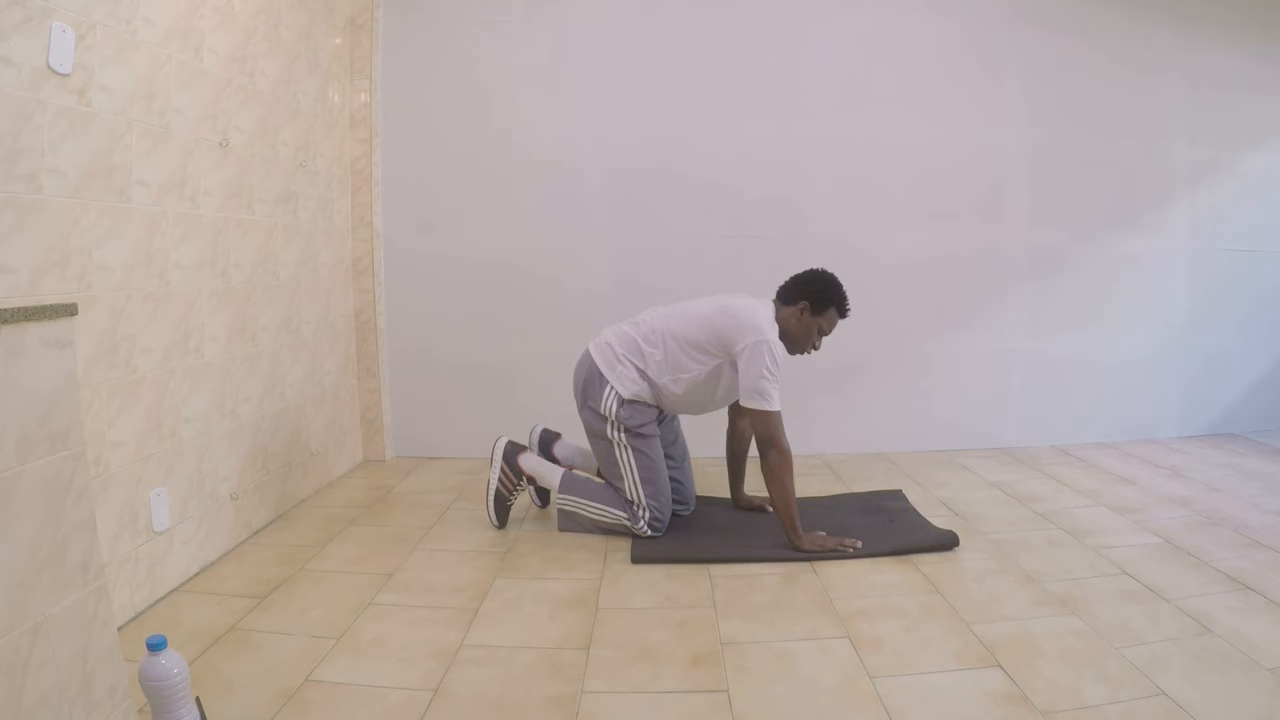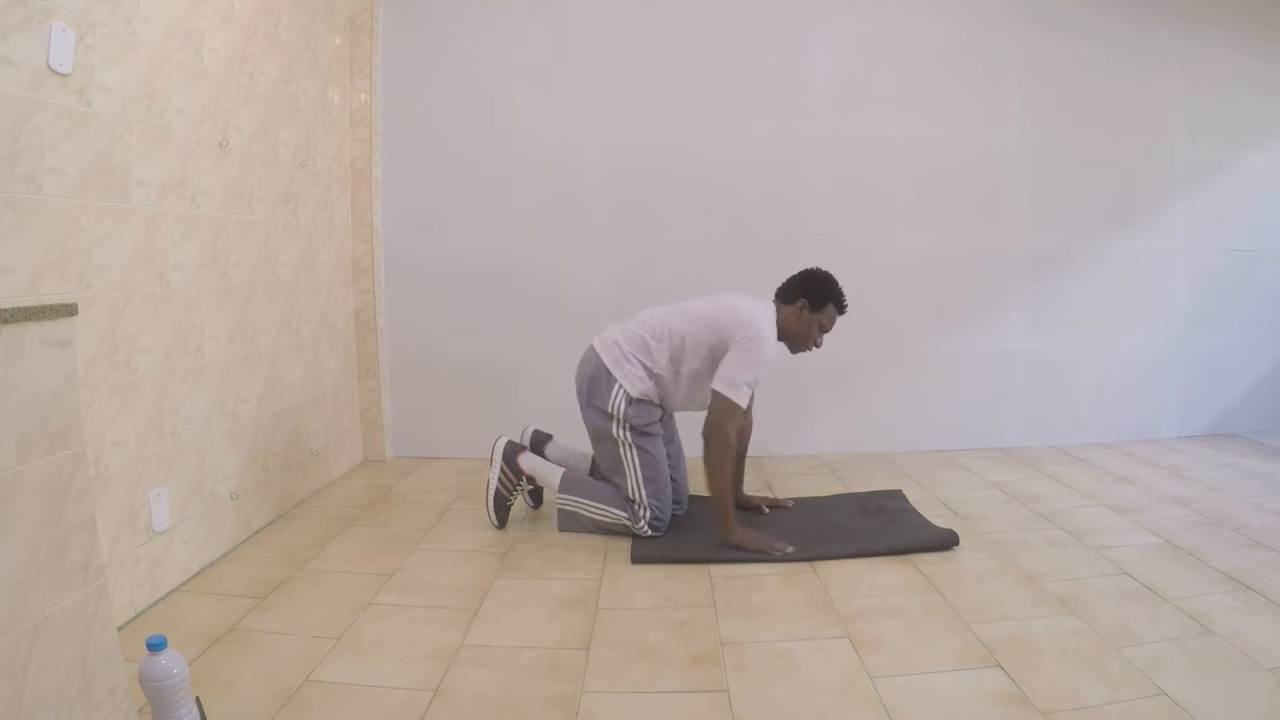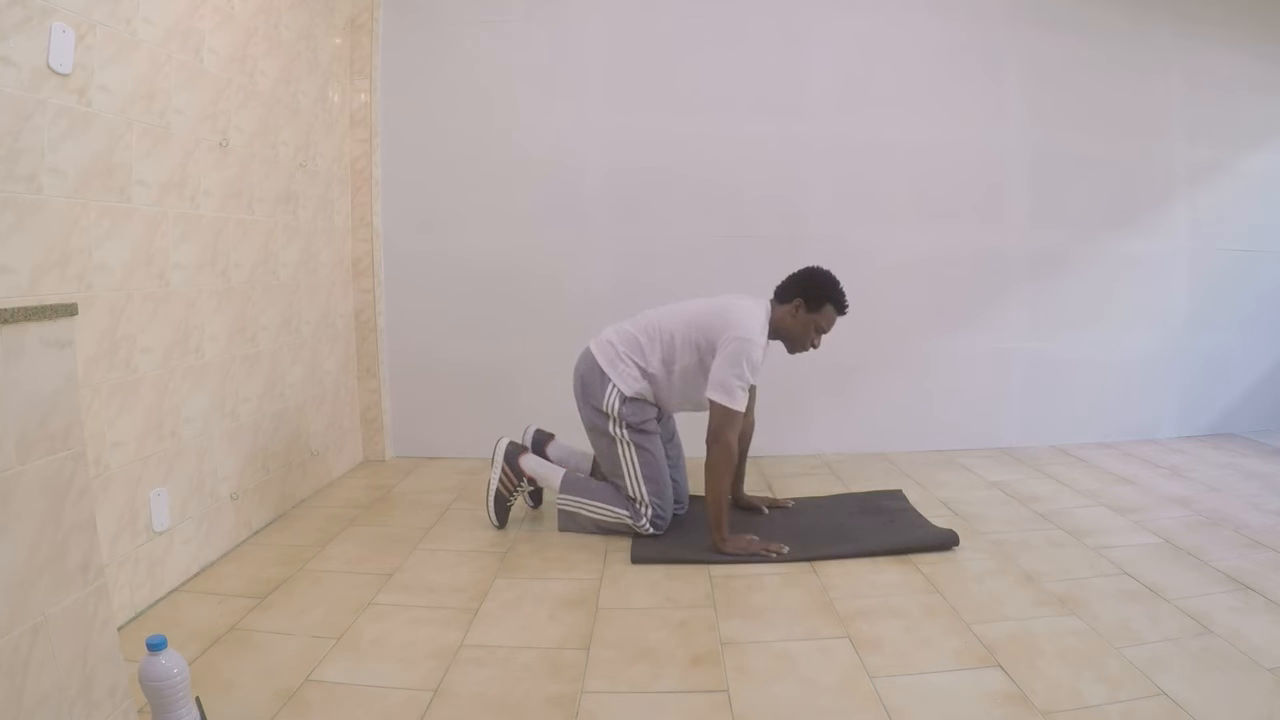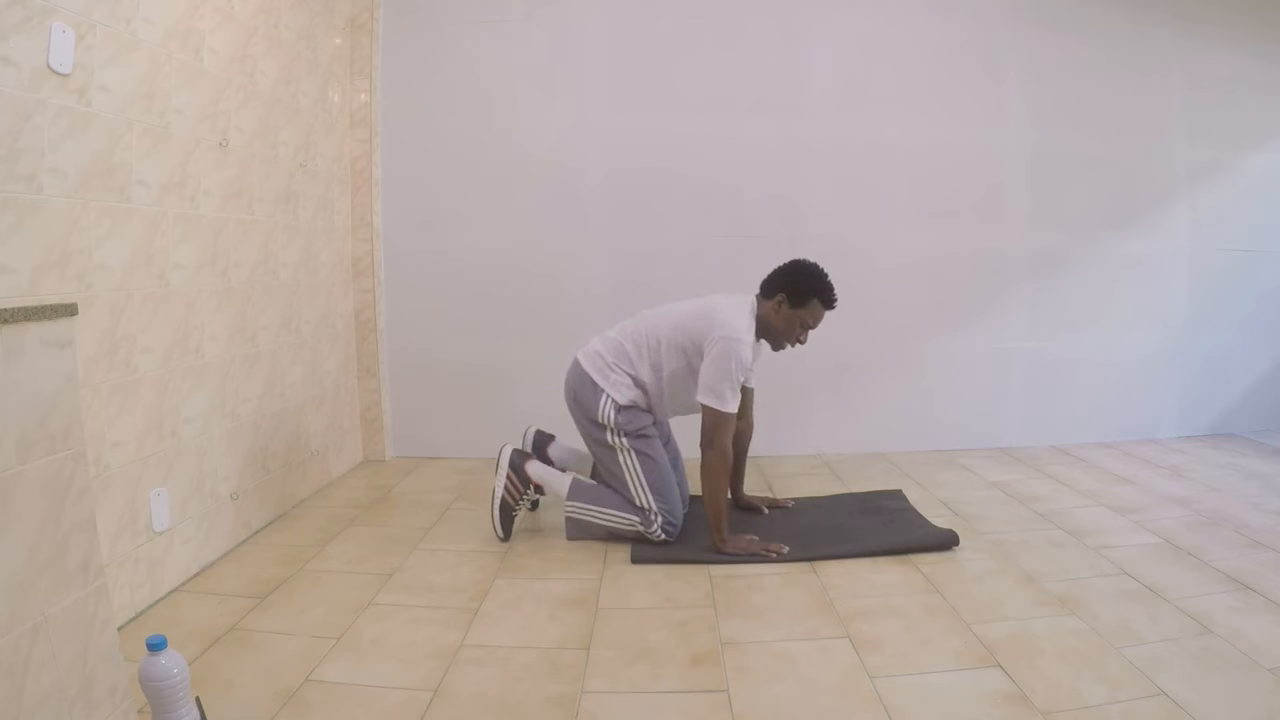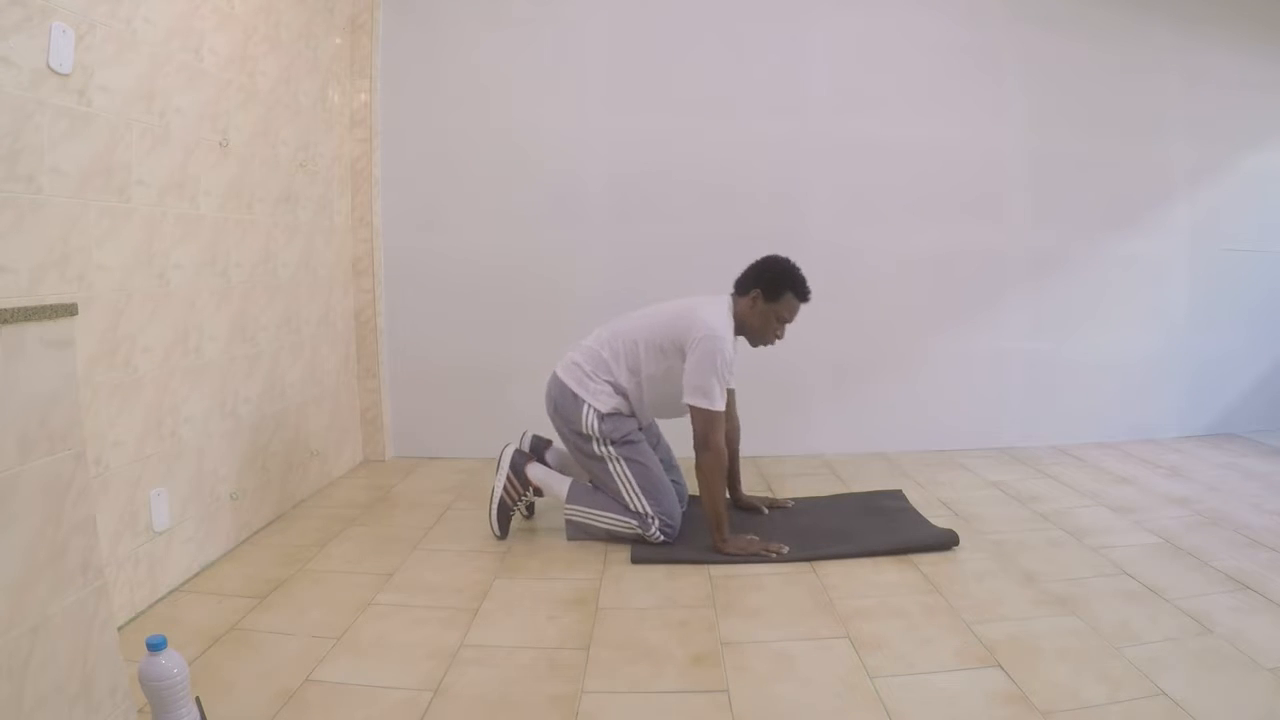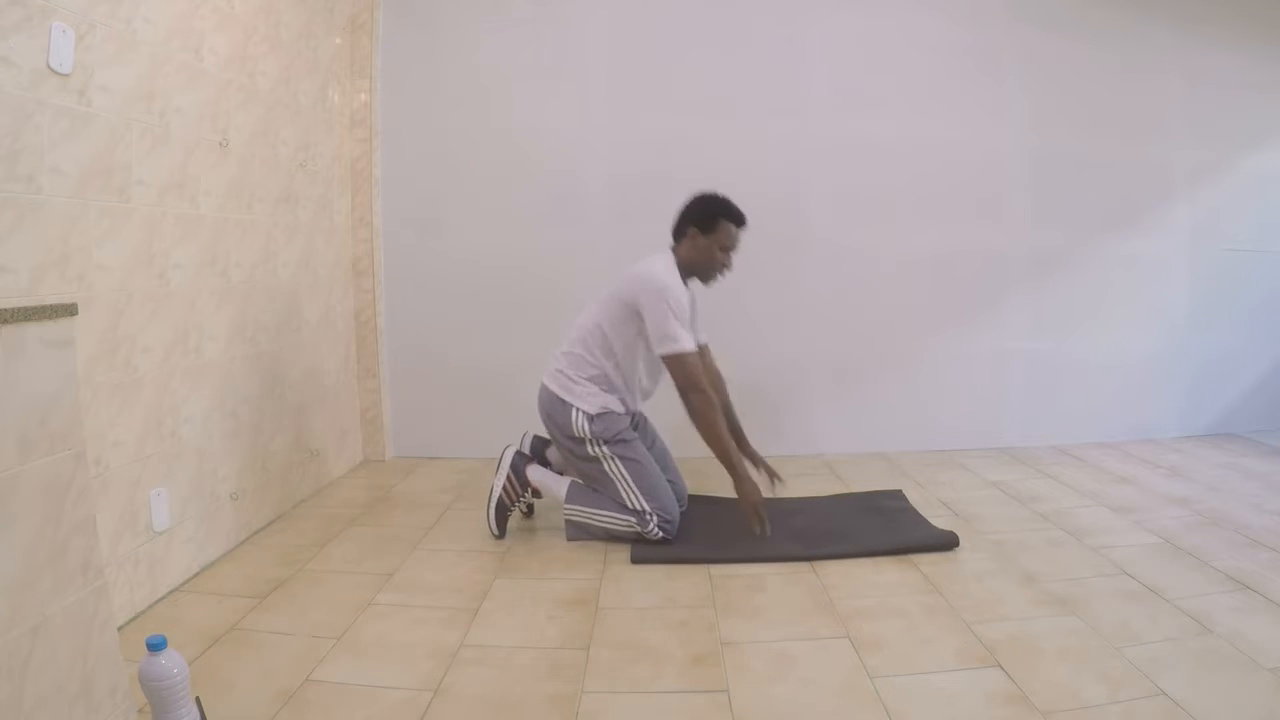
dt=0.4s
person 1, frame 1
left shoulder: (754, 323)
right shoulder: (761, 339)
left elbow: (741, 422)
right elbow: (772, 445)
left wrist: (738, 494)
right wrist: (797, 535)
left hip: (639, 385)
right hip: (613, 384)
left knee: (680, 501)
right knee: (649, 517)
left ankle: (557, 451)
right ankle: (522, 465)
person 1, frame 2
left shoulder: (752, 320)
right shoulder: (759, 339)
left elbow: (740, 420)
right elbow: (718, 432)
left wrist: (737, 494)
right wrist: (729, 528)
left hip: (628, 378)
right hip: (616, 381)
left knee: (674, 500)
right knee: (649, 517)
left ankle: (546, 451)
right ankle: (521, 464)
person 1, frame 3
left shoulder: (753, 322)
right shoulder: (746, 337)
left elbow: (743, 421)
right elbow: (721, 440)
left wrist: (738, 493)
right wrist: (722, 536)
left hip: (634, 383)
right hip: (612, 381)
left knee: (673, 500)
right knee: (651, 514)
left ankle: (548, 452)
right ankle: (524, 467)
person 1, frame 4
left shoulder: (745, 323)
right shoulder: (733, 337)
left elbow: (742, 421)
right elbow: (716, 443)
left wrist: (738, 493)
right wrist: (722, 538)
left hip: (623, 387)
right hip: (604, 390)
left knee: (674, 497)
right knee: (662, 521)
left ankle: (548, 453)
right ankle: (529, 474)
person 1, frame 5
left shoulder: (717, 321)
right shoulder: (713, 336)
left elbow: (727, 421)
right elbow: (709, 444)
left wrist: (737, 494)
right wrist: (723, 536)
left hip: (609, 399)
right hip: (585, 401)
left knee: (674, 495)
right knee: (662, 522)
left ankle: (548, 457)
right ankle: (529, 474)
person 1, frame 6
left shoulder: (674, 285)
right shoulder: (663, 286)
left elbow: (708, 373)
right elbow: (694, 389)
left wrist: (746, 449)
right wrist: (740, 475)
left hip: (608, 403)
right hip: (579, 408)
left knee: (673, 496)
right knee: (660, 520)
left ankle: (546, 456)
right ankle: (530, 477)
